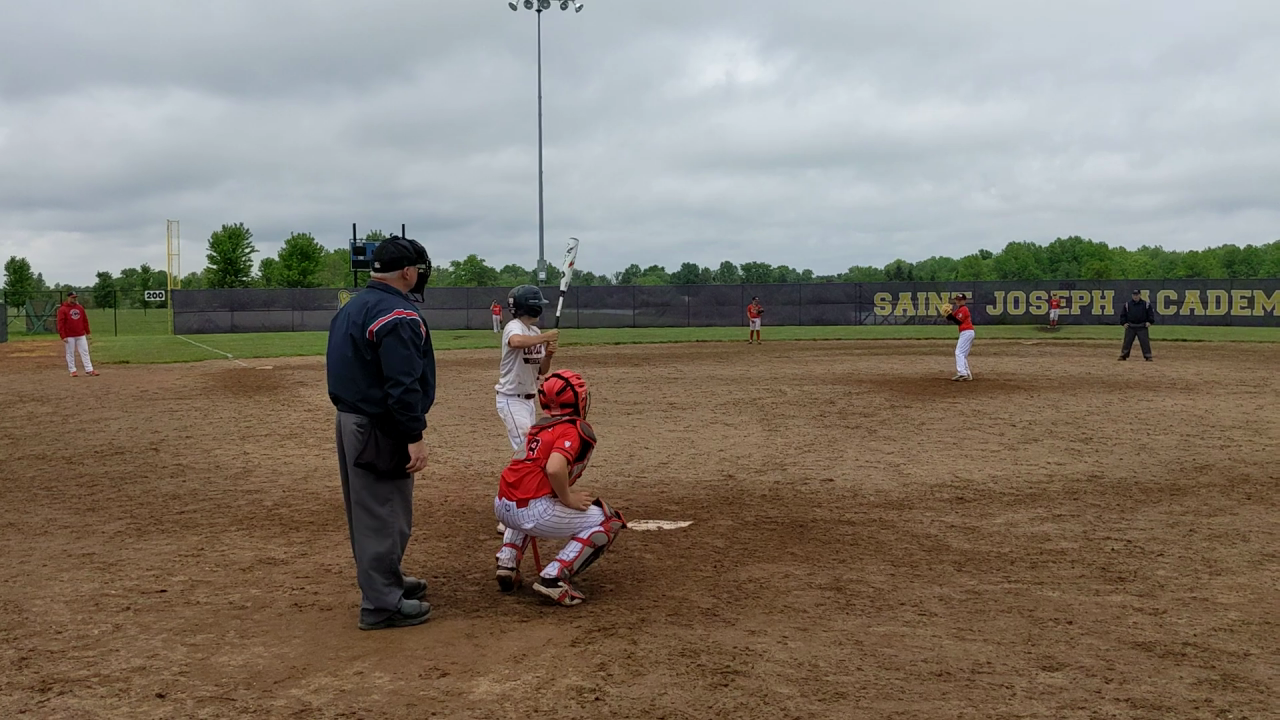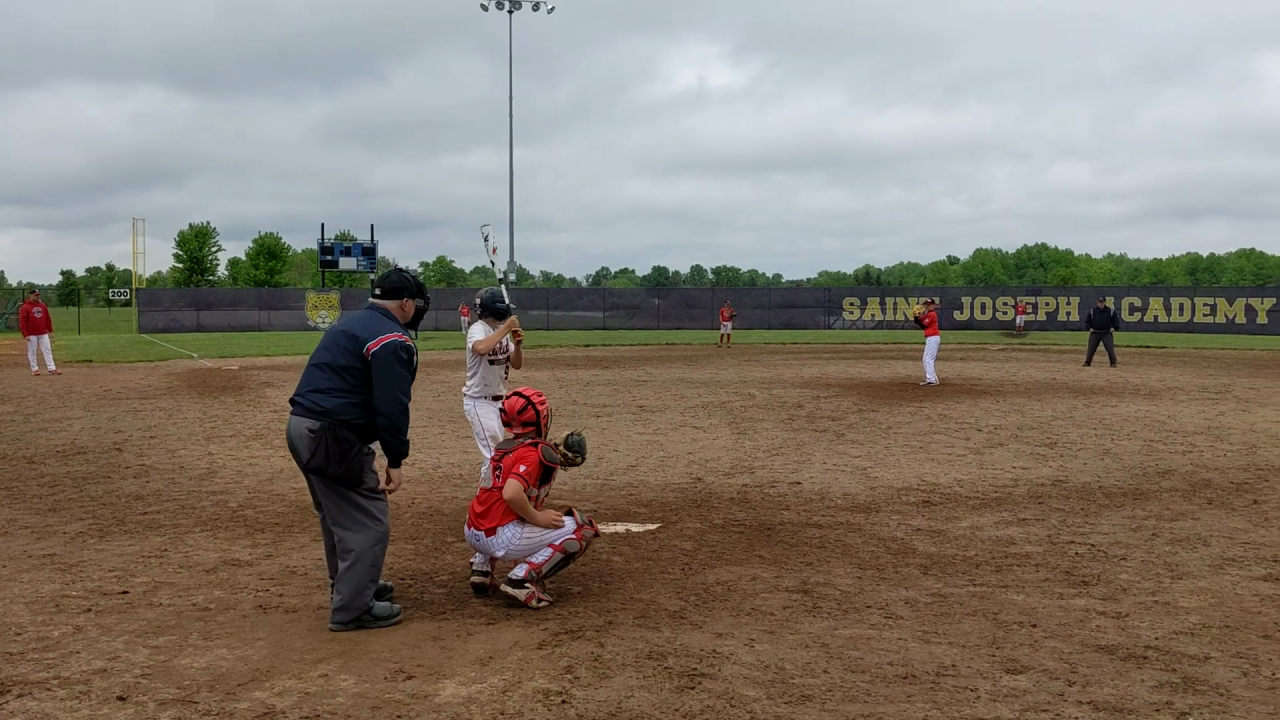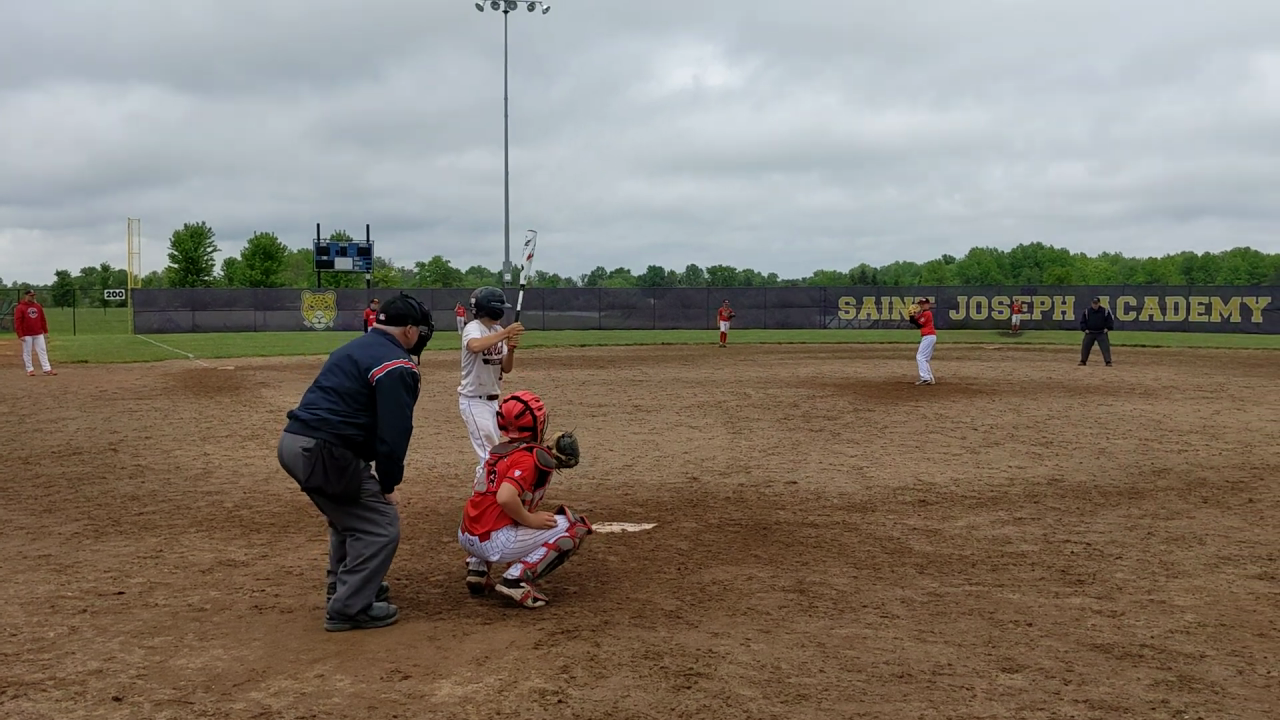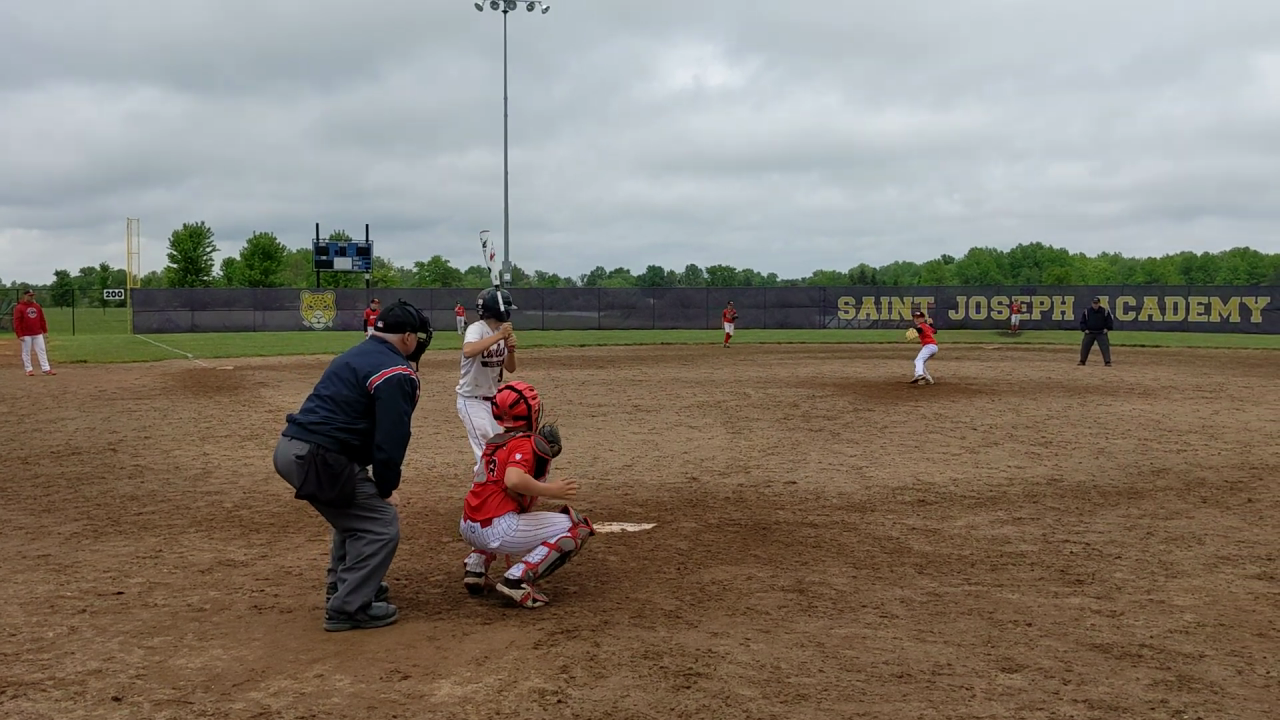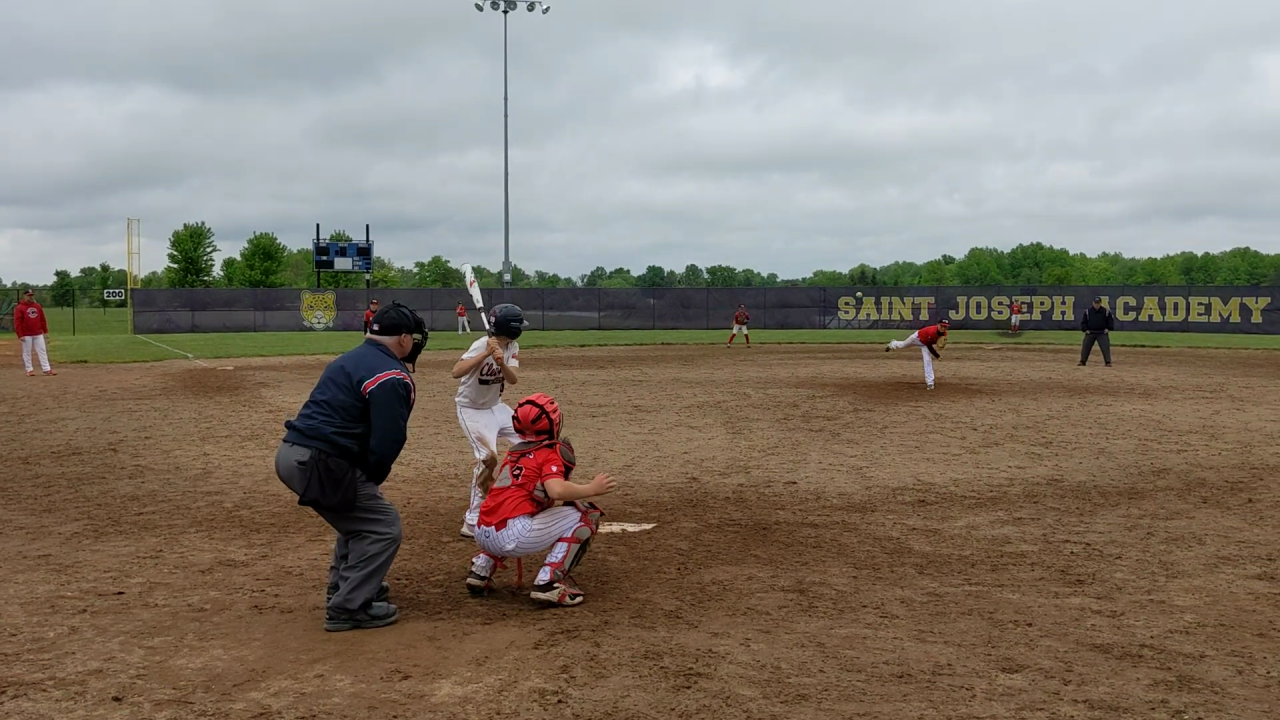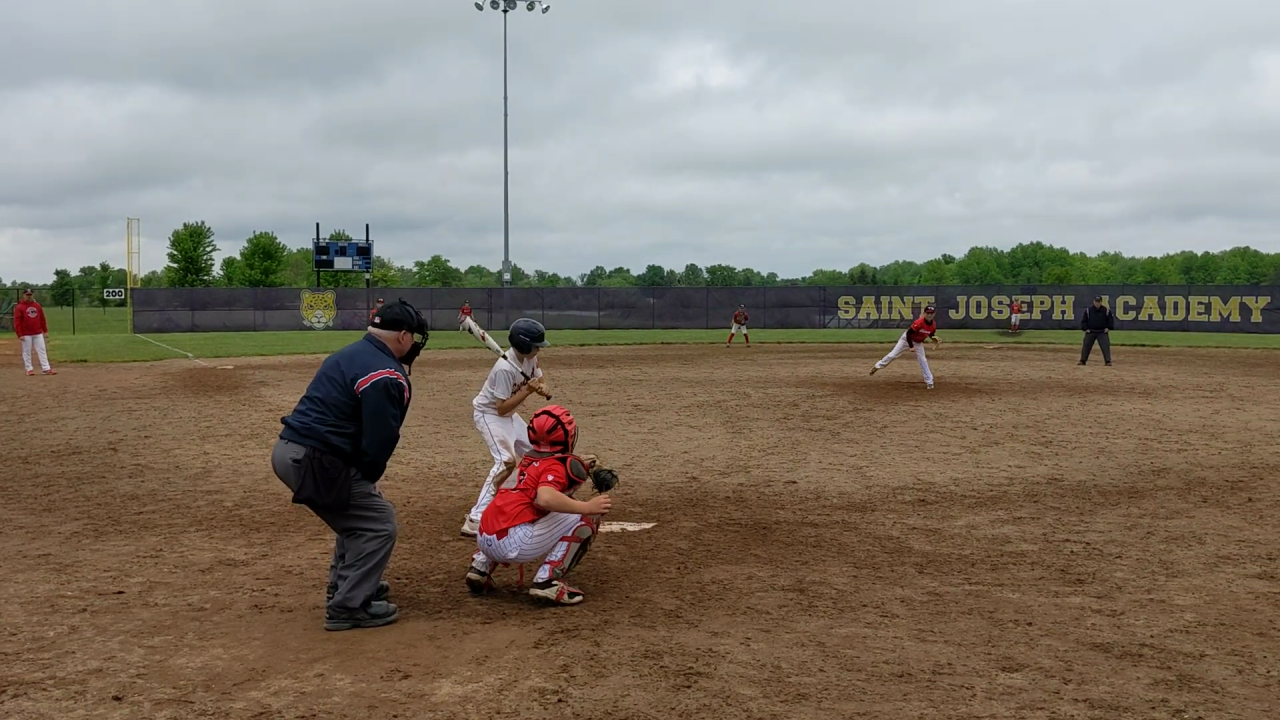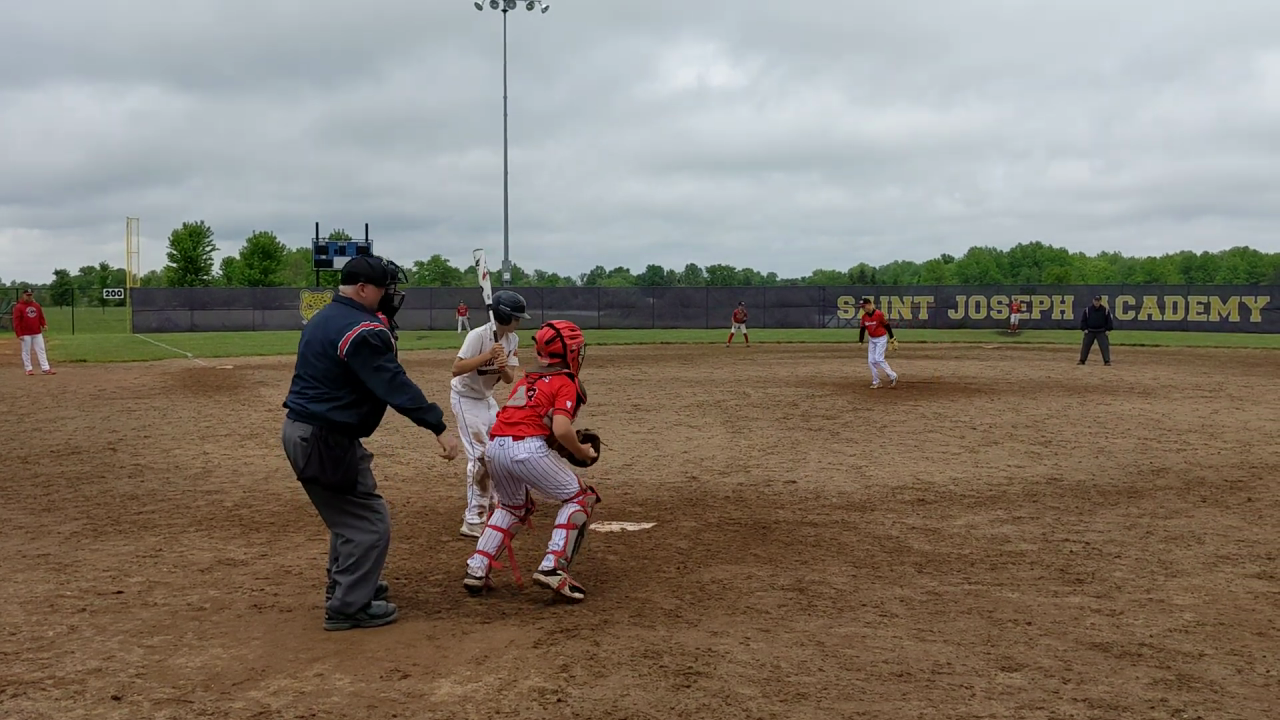
dt=0.5s
person 1, frame 1
left shoulder: (350, 308)
right shoulder: (398, 315)
right elbow: (403, 384)
right wrist: (415, 436)
left hip: (349, 420)
right hip: (379, 428)
left knee: (368, 512)
right knee: (384, 516)
left ankle: (384, 582)
right ankle: (381, 606)
person 1, frame 2
left shoulder: (347, 325)
right shoulder: (392, 340)
right elbow: (392, 407)
right wrist: (395, 460)
left hip: (302, 425)
right hip: (329, 435)
left knee: (342, 514)
right knee: (368, 520)
left ankle: (349, 586)
right ankle: (351, 608)
person 1, frame 3
left shoulder: (353, 348)
right shoulder: (397, 366)
right elbow: (394, 431)
right wrist: (388, 484)
left hip: (295, 441)
right hip: (324, 451)
left knee: (351, 514)
right knee: (381, 525)
left ankle: (346, 586)
right ankle: (348, 608)
person 1, frame 4
left shoulder: (354, 356)
right shoulder: (396, 374)
right elbow: (391, 438)
right wrist: (386, 488)
left hip: (291, 446)
right hip: (319, 457)
left knee: (357, 513)
right knee: (381, 524)
left ankle: (343, 587)
right ankle: (347, 608)
person 1, frame 5
left shoulder: (350, 359)
right shoulder: (393, 378)
right elbow: (387, 442)
left wrist: (365, 481)
right wrist: (373, 481)
left hip: (293, 452)
right hip: (319, 463)
left knee: (360, 514)
right knee: (384, 525)
left ankle: (345, 588)
right ankle: (348, 608)
person 1, frame 6
left shoulder: (348, 354)
right shoulder: (388, 376)
right elbow: (379, 440)
left wrist: (363, 479)
right wrist: (369, 479)
left hip: (290, 449)
right hip: (315, 460)
left knee: (358, 514)
right knee: (378, 523)
left ankle: (345, 588)
right ankle: (349, 606)
person 1, frame 7
left shoulder: (323, 319)
right shoulder: (364, 330)
right elbow: (393, 384)
right wrist: (438, 427)
left hip: (301, 429)
right hip: (326, 439)
left knee: (350, 517)
right knee: (369, 521)
left ankle: (345, 587)
right ankle: (348, 606)
person 2, frame 1
left shoulder: (540, 427)
right shoulder: (576, 430)
right elbow: (554, 469)
right wrist: (568, 499)
left hip: (503, 506)
right hip: (531, 512)
right knee: (609, 521)
left ankle: (508, 561)
right ankle: (554, 578)
person 2, frame 2
left shoulder: (504, 447)
right shoulder: (535, 452)
right elbow: (511, 494)
right wrist: (537, 518)
left hip: (473, 532)
right hip: (501, 538)
right knee: (583, 529)
left ankle: (481, 569)
right ankle: (523, 579)
person 2, frame 3
left shoulder: (499, 450)
right shoulder: (529, 457)
right elbow: (505, 498)
right wrist: (530, 520)
left hip: (467, 536)
right hip: (495, 543)
right knee: (575, 526)
left ankle: (478, 569)
right ankle: (519, 580)
person 2, frame 4
left shoulder: (495, 441)
right shoulder: (526, 441)
right elbow: (513, 480)
right wrist: (551, 490)
left hip: (470, 528)
right hip: (498, 531)
right knee: (577, 528)
left ankle: (476, 568)
right ankle: (518, 580)
person 2, frame 5
left shoulder: (515, 451)
right shoulder: (551, 453)
right elbow: (557, 491)
right wrist: (592, 489)
left hip: (484, 534)
right hip: (512, 535)
right knee: (586, 515)
left ankle: (481, 571)
right ankle: (548, 583)
person 2, frame 6
left shoulder: (530, 459)
right shoulder: (556, 466)
right elbow: (546, 497)
left wrist: (582, 463)
right wrist: (586, 507)
left hip: (487, 539)
right hip: (515, 542)
right knee: (586, 516)
left ankle: (481, 567)
right ankle: (549, 580)
person 2, frame 7
left shoulder: (529, 377)
right shoulder: (567, 382)
right elbow: (561, 430)
right wrist: (581, 451)
left hip: (495, 446)
right hip: (527, 448)
left knee: (513, 507)
right knee: (580, 498)
left ankle: (477, 571)
right ankle: (553, 568)
person 3, frame 1
left shoulder: (535, 331)
right shoulder: (514, 327)
left elbow: (542, 371)
right elbow: (517, 342)
left wrist: (548, 355)
right wrist: (546, 336)
left hip: (529, 399)
right hip: (512, 400)
person 3, frame 2
left shoulder: (502, 331)
right shoulder: (477, 328)
left elbow: (517, 364)
right elbow: (481, 348)
left wrist: (517, 343)
right wrist: (505, 329)
left hip: (497, 401)
right hip: (479, 403)
left knee: (495, 453)
right knee: (494, 455)
person 3, frame 3
left shoulder: (497, 330)
right shoulder: (473, 328)
left elbow: (506, 368)
right elbow: (475, 346)
left wrist: (510, 350)
right wrist: (506, 333)
left hip: (492, 401)
right hip: (474, 402)
left knee: (492, 454)
right knee: (489, 456)
person 3, frame 4
left shoulder: (502, 332)
right shoulder: (476, 329)
left elbow: (511, 369)
right elbow: (468, 351)
left wrist: (511, 349)
right wrist: (498, 336)
left hip: (491, 402)
right hip: (472, 402)
person 3, frame 5
left shoulder: (512, 346)
right shoulder: (482, 345)
left elbow: (512, 380)
right elbow: (456, 372)
left wrist: (501, 362)
right wrist: (486, 354)
left hip: (494, 407)
right hip: (471, 410)
right knee: (488, 457)
right ankle: (473, 523)
person 3, frame 6
left shoulder: (531, 357)
right shoulder: (504, 367)
left elbow: (539, 380)
right elbow: (500, 408)
left wrist: (541, 387)
right wrist: (525, 392)
left hip: (510, 415)
right hip: (489, 415)
right knee: (506, 460)
right ankle: (476, 521)
person 3, frame 7
left shoulder: (512, 339)
right shoulder: (478, 335)
left elbow: (509, 378)
right elbow: (456, 369)
left wrist: (503, 366)
right wrist: (487, 356)
left hip: (486, 399)
right hip: (466, 399)
right knee: (480, 455)
left ankle: (489, 500)
right ankle: (473, 521)
